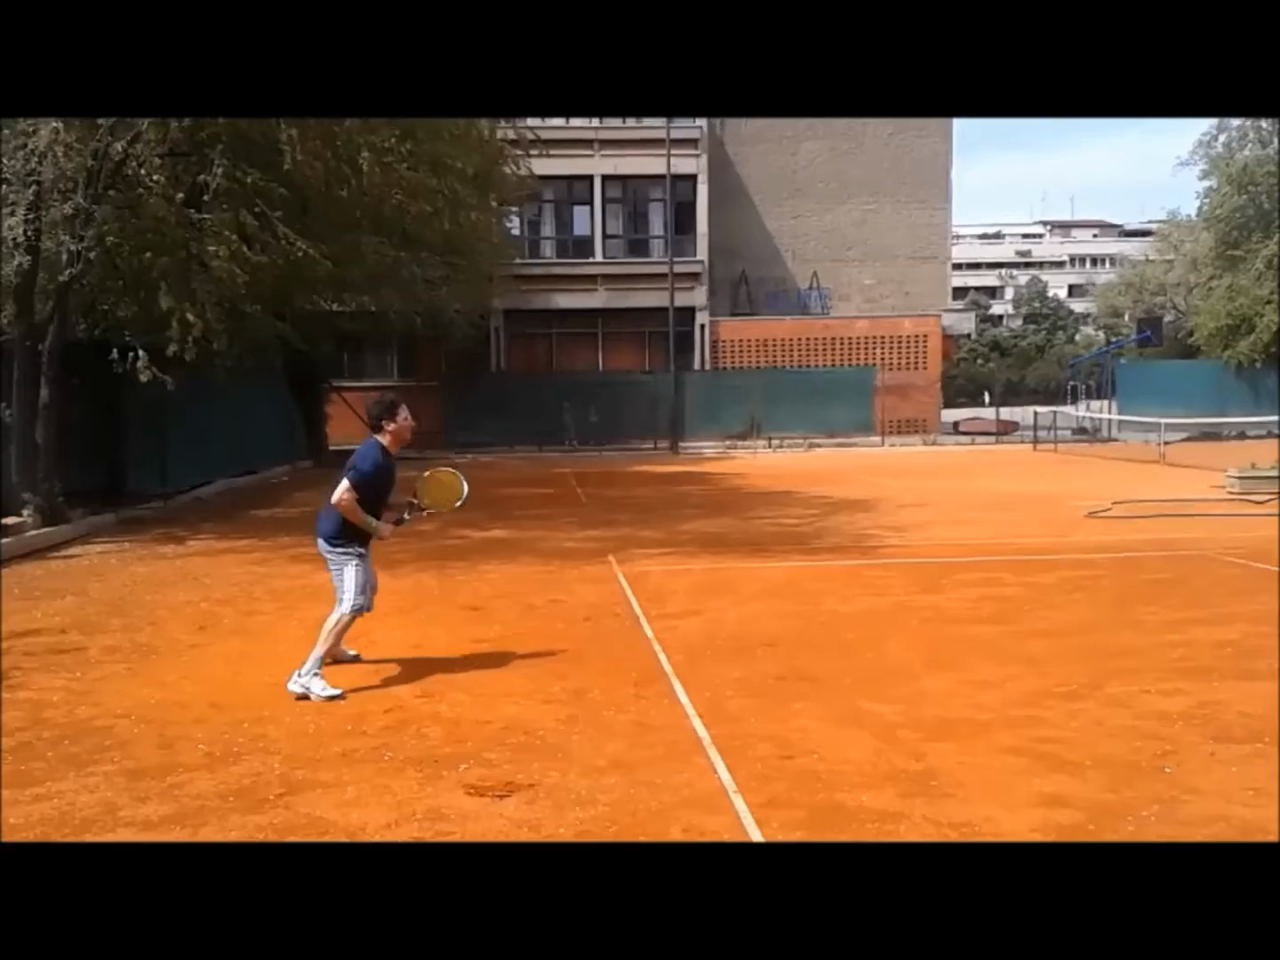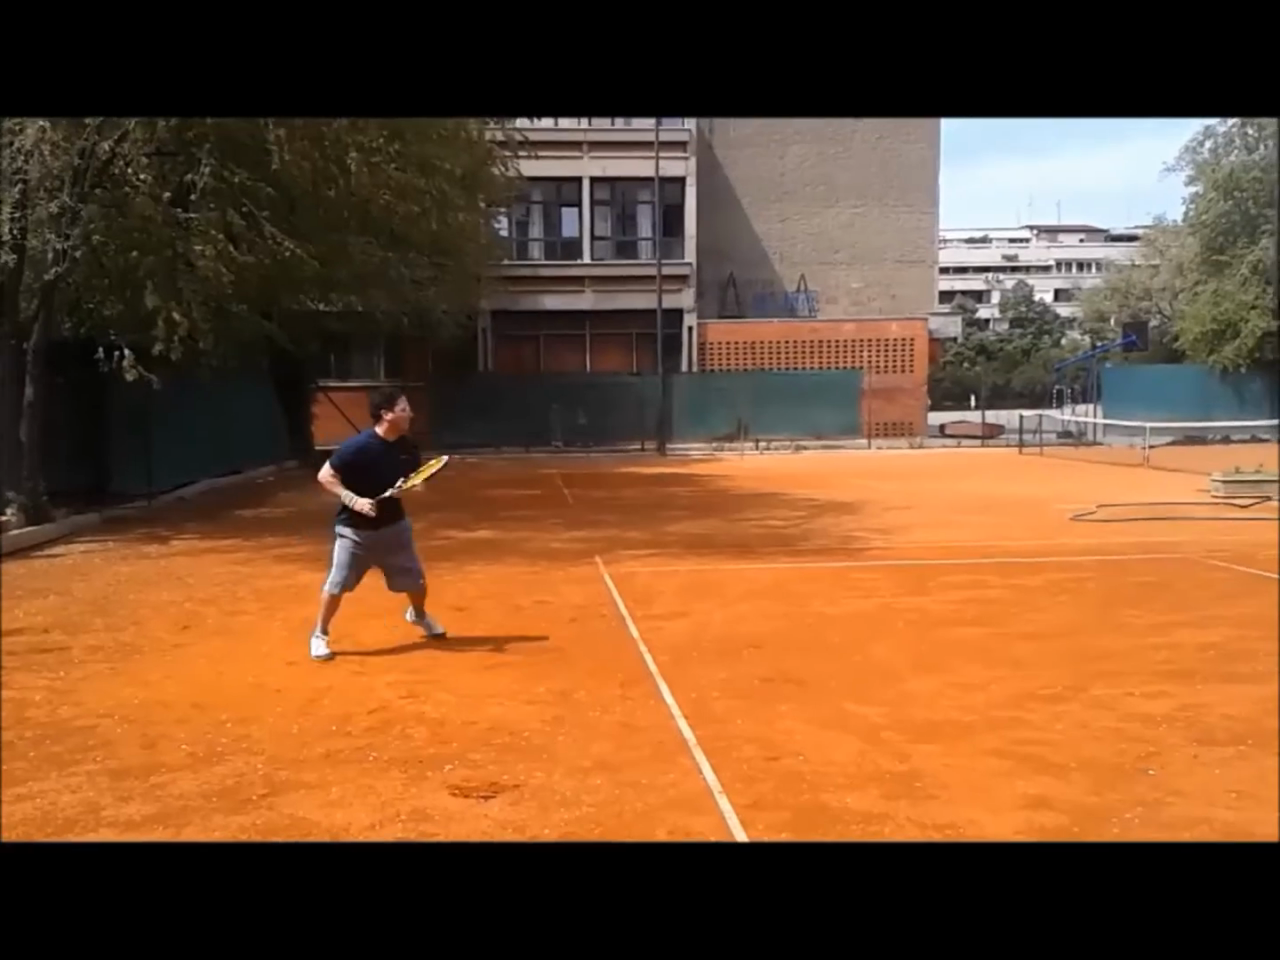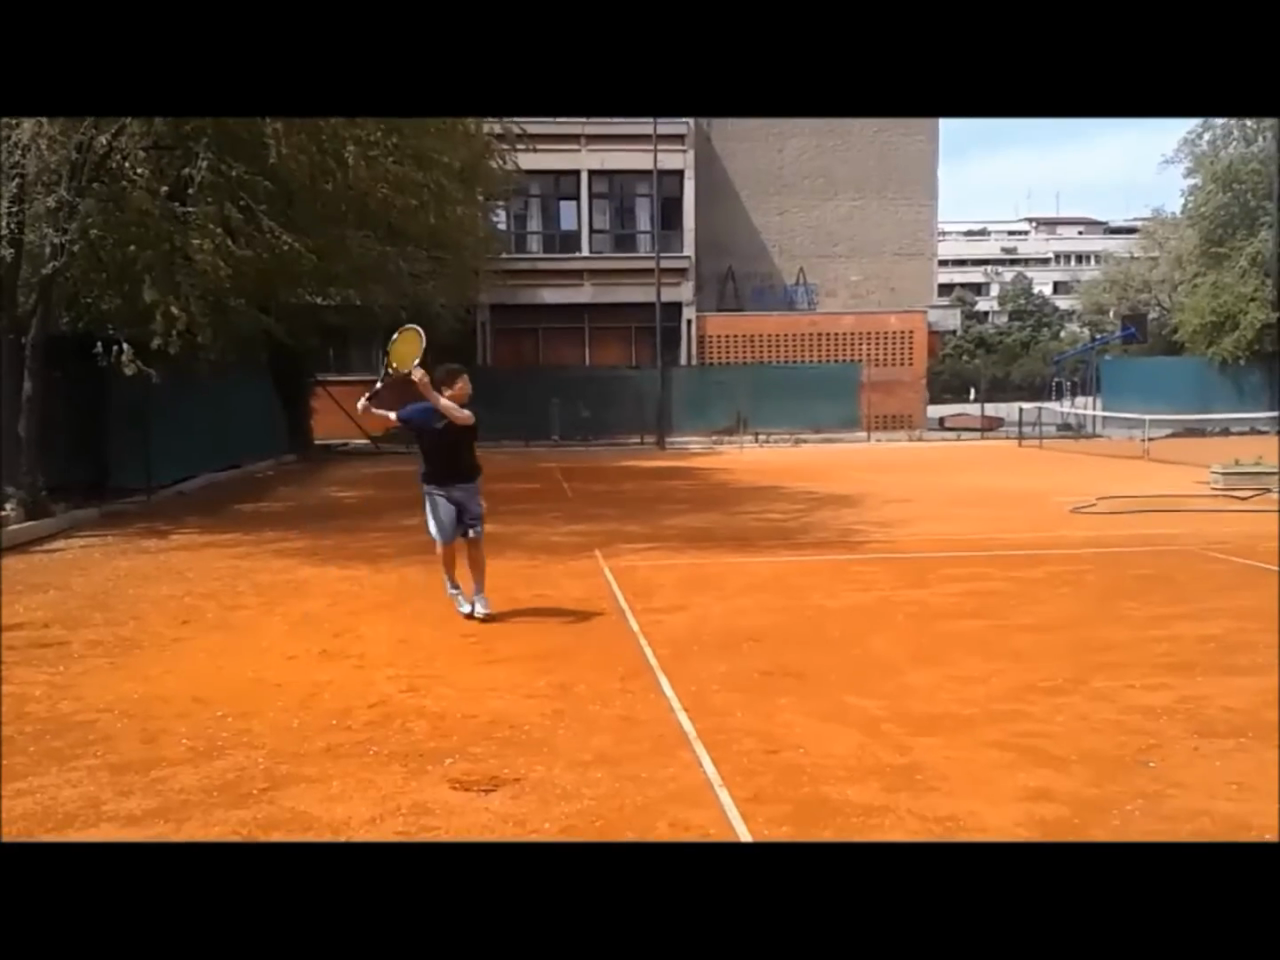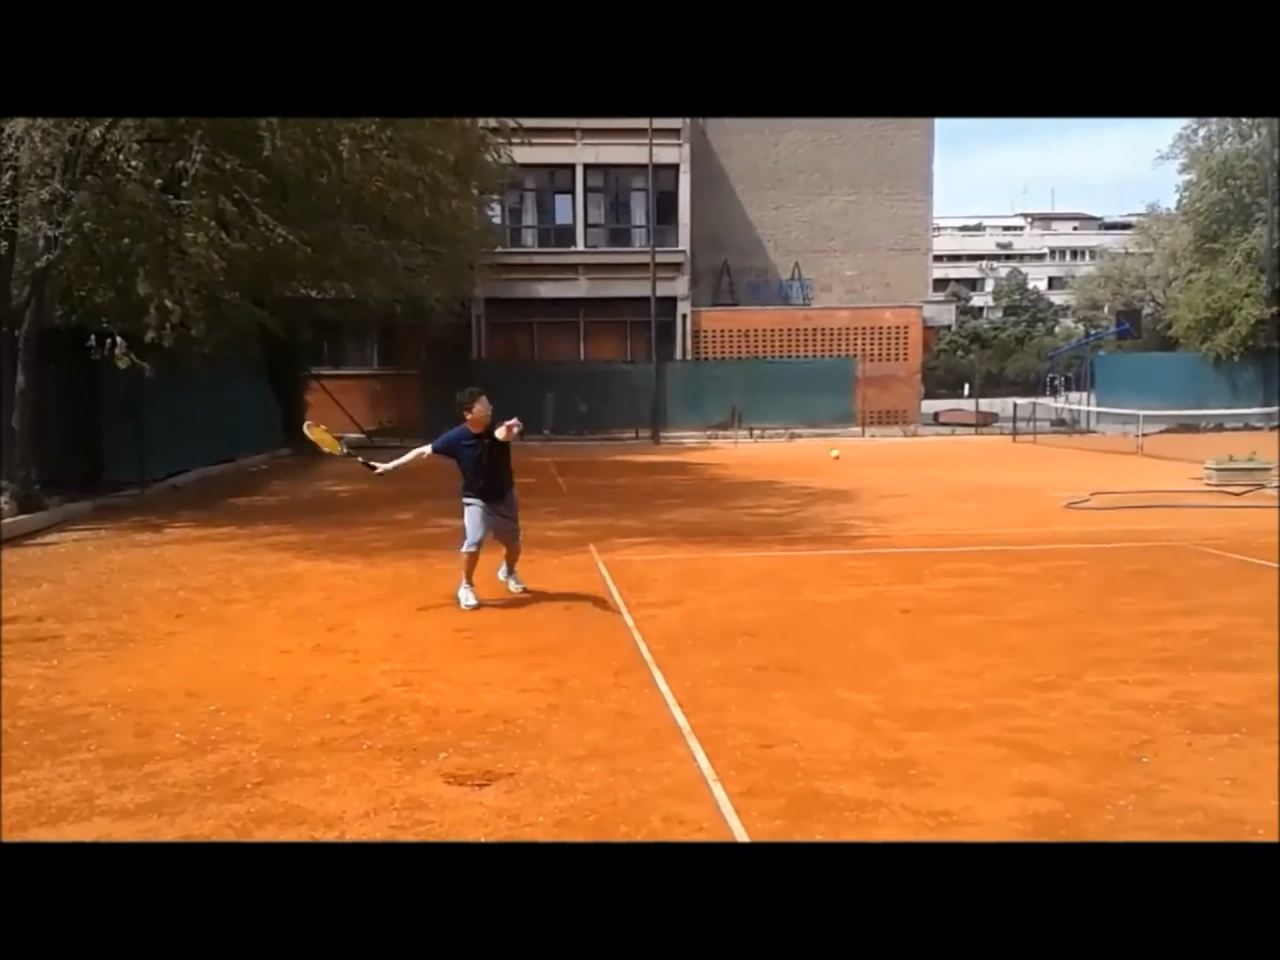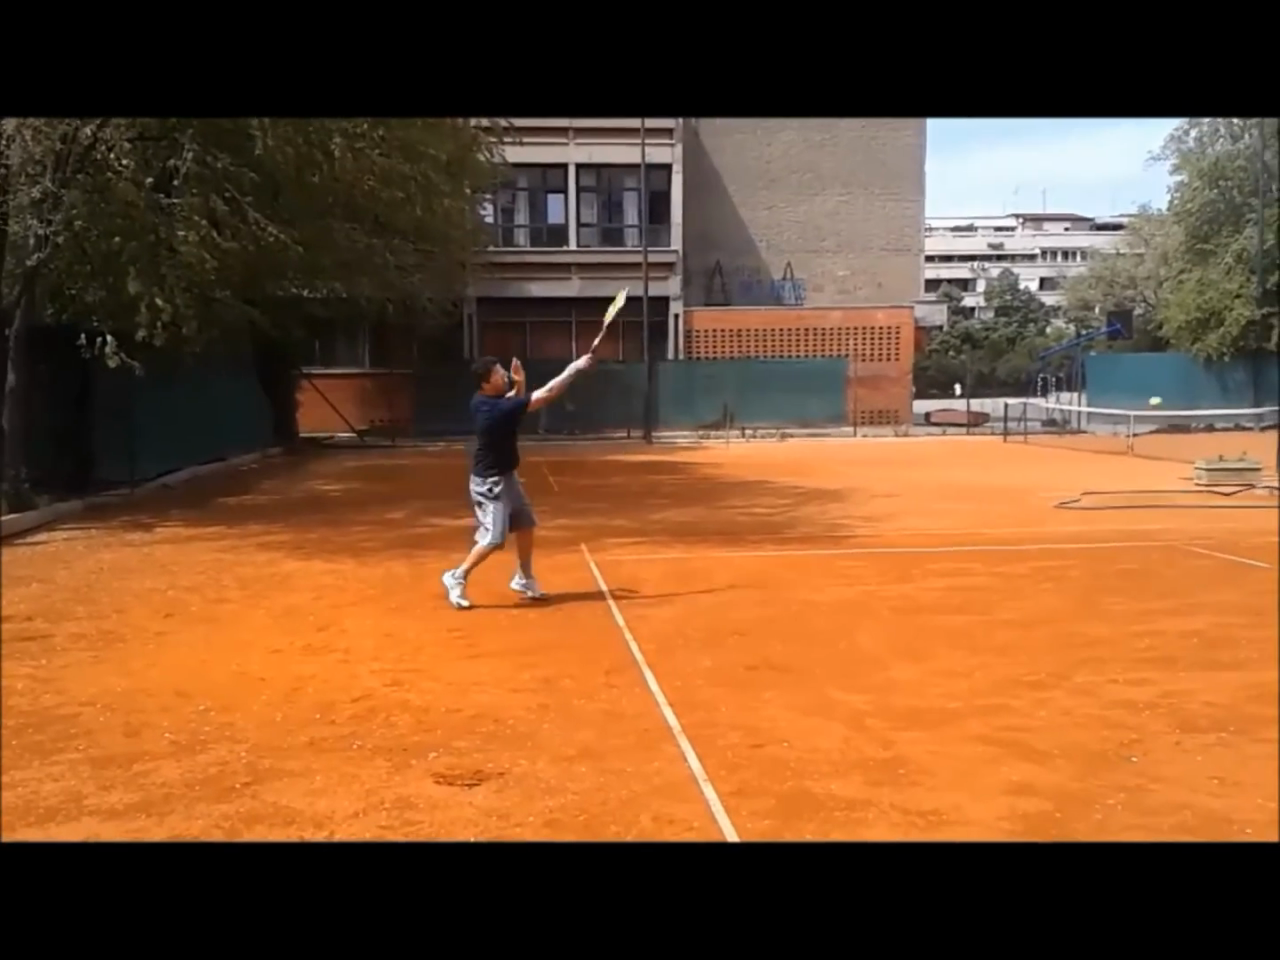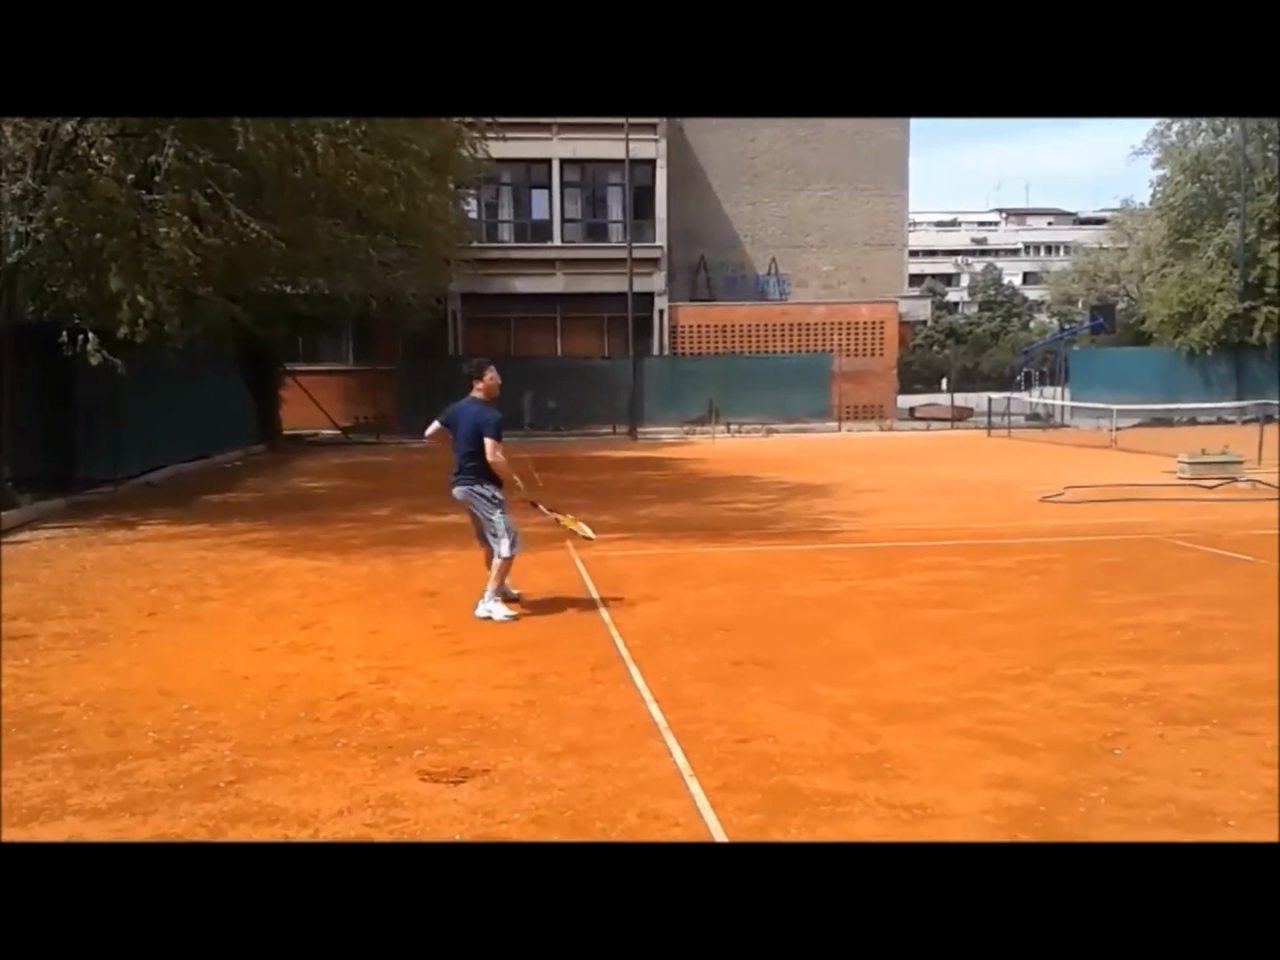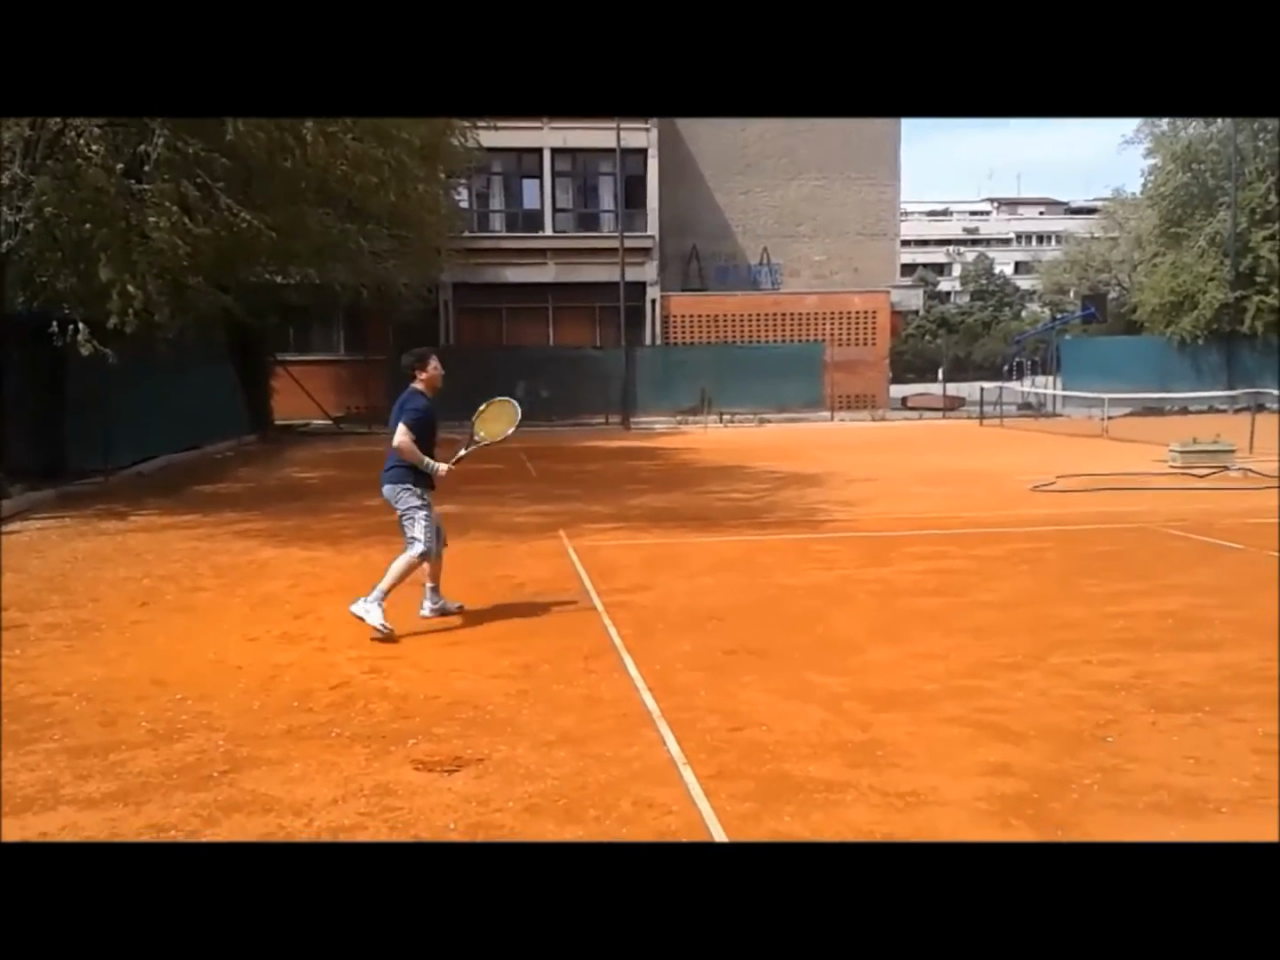
dt=0.4s
person 1, frame 1
left shoulder: (381, 455)
right shoulder: (373, 461)
right elbow: (340, 499)
right wrist: (374, 526)
left hip: (348, 538)
right hip: (342, 541)
left knee: (364, 594)
right knee: (351, 606)
left ankle: (332, 646)
right ankle: (307, 675)
person 1, frame 2
left shoulder: (407, 447)
right shoulder: (357, 447)
right elbow: (325, 477)
right wrist: (353, 501)
left hip: (393, 525)
right hip: (355, 528)
left knee: (415, 582)
right knee: (337, 585)
left ankle: (419, 615)
right ankle: (320, 634)
person 1, frame 3
left shoulder: (465, 414)
right shoulder: (420, 412)
left elbow: (459, 417)
right elbow: (389, 418)
left wrist: (429, 392)
right wrist: (369, 409)
left hip: (466, 484)
right hip: (436, 486)
left knee: (474, 537)
right knee: (445, 540)
left ankle: (479, 594)
right ankle: (453, 588)
person 1, frame 4
left shoulder: (496, 431)
right shoulder: (455, 439)
left elbow: (504, 435)
right elbow: (423, 451)
left wrist: (510, 430)
right wrist: (391, 465)
left hip: (504, 497)
right hip: (476, 500)
left knee: (514, 544)
right knee: (473, 543)
left ankle: (508, 572)
right ankle: (466, 587)
person 1, frame 5
left shoulder: (482, 401)
right shoulder: (499, 409)
left elbow: (517, 401)
right elbow: (546, 395)
left wrist: (519, 382)
right wrist: (574, 368)
left hip: (505, 476)
right hip: (491, 482)
left knee: (526, 526)
right knee: (493, 539)
left ankle: (524, 579)
right ankle: (457, 578)
person 1, frame 6
left shoulder: (457, 409)
right shoulder: (491, 416)
left elbow: (430, 433)
right elbow: (493, 457)
right wrist: (512, 480)
left hip: (463, 483)
right hip: (481, 486)
left knee: (491, 540)
right knee: (507, 542)
left ankle: (497, 585)
right ankle: (489, 601)
person 1, frame 7
left shoulder: (409, 400)
right shoulder: (419, 404)
right elbow: (400, 443)
right wrist: (433, 466)
left hip: (400, 483)
right hip: (408, 484)
left knee: (435, 541)
right knee: (421, 548)
left ankle: (433, 600)
right ankle: (371, 602)
